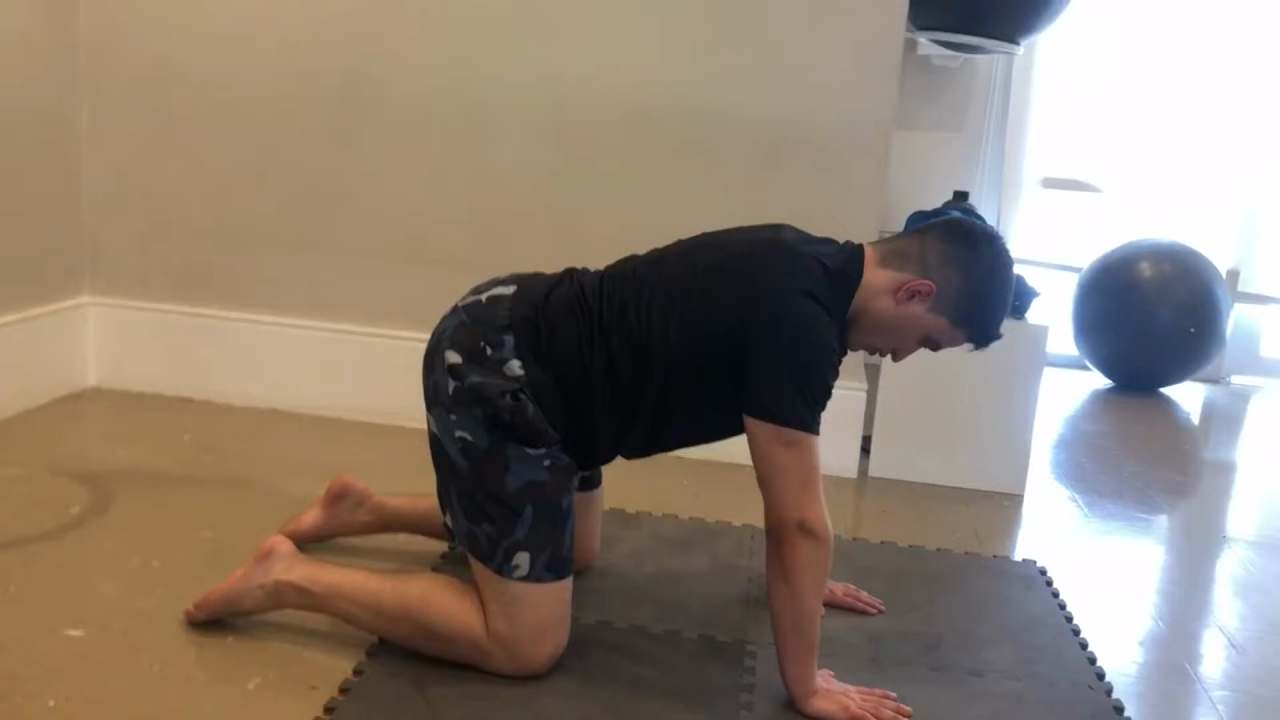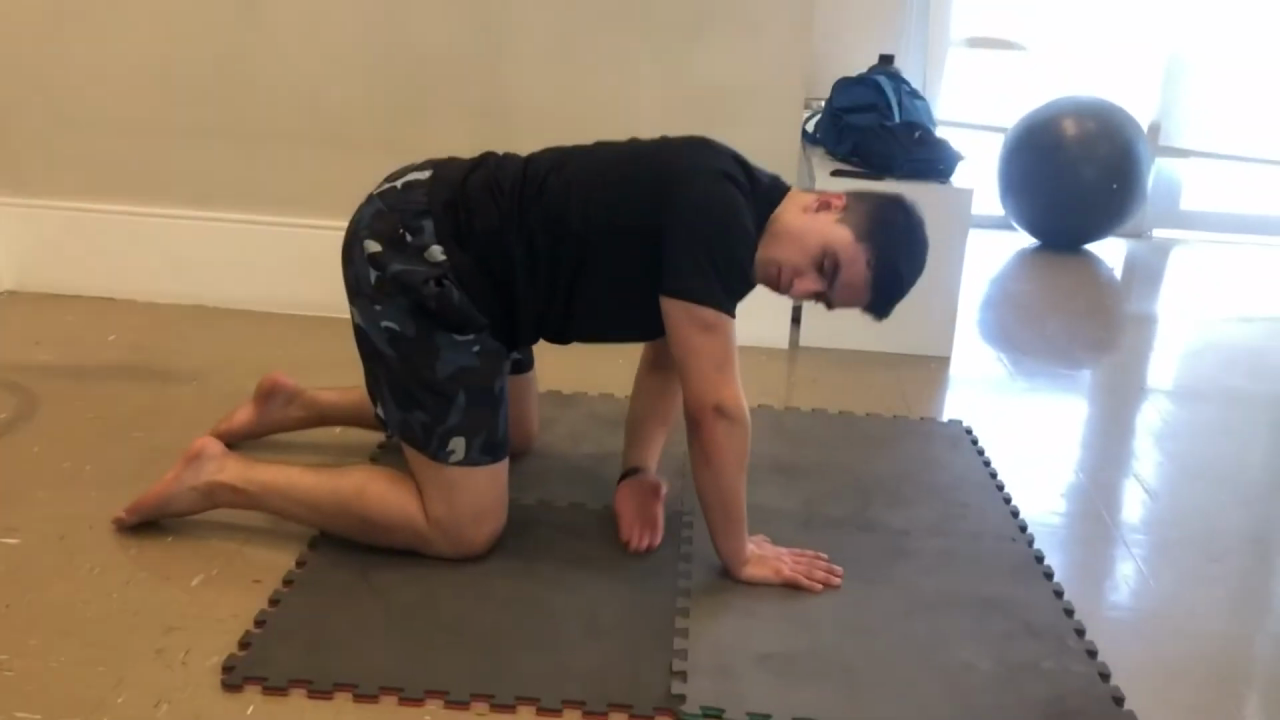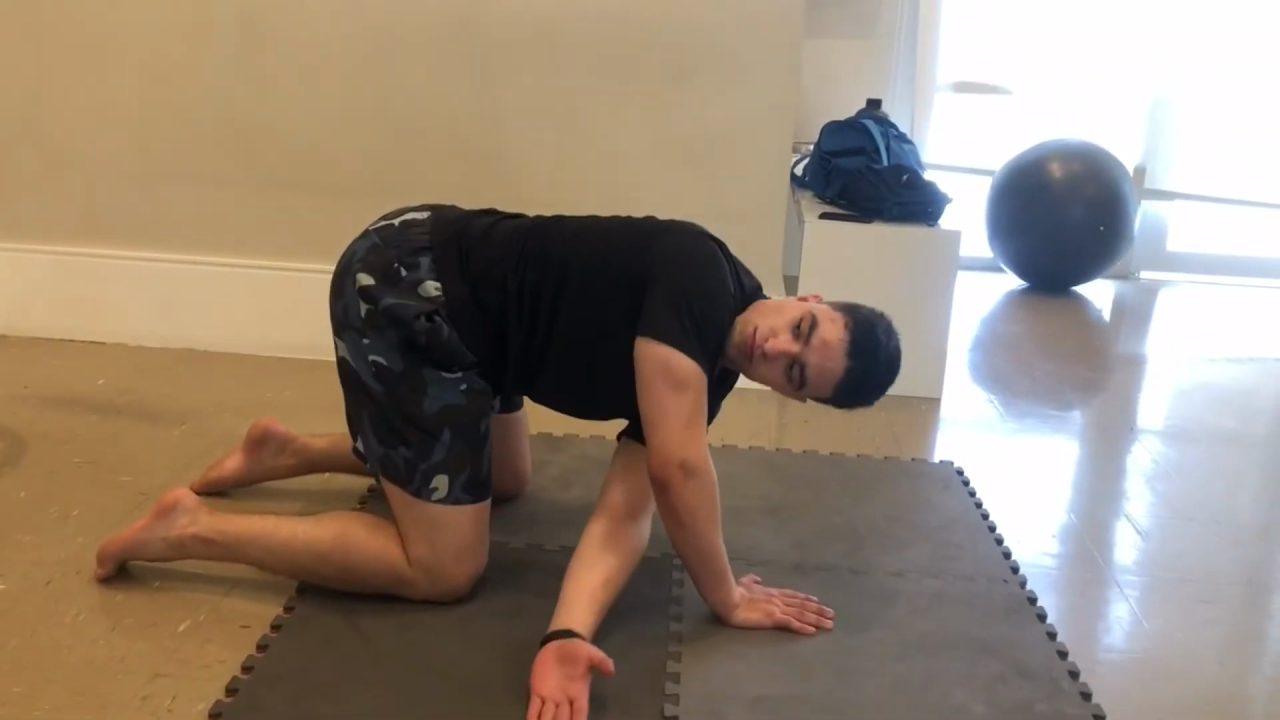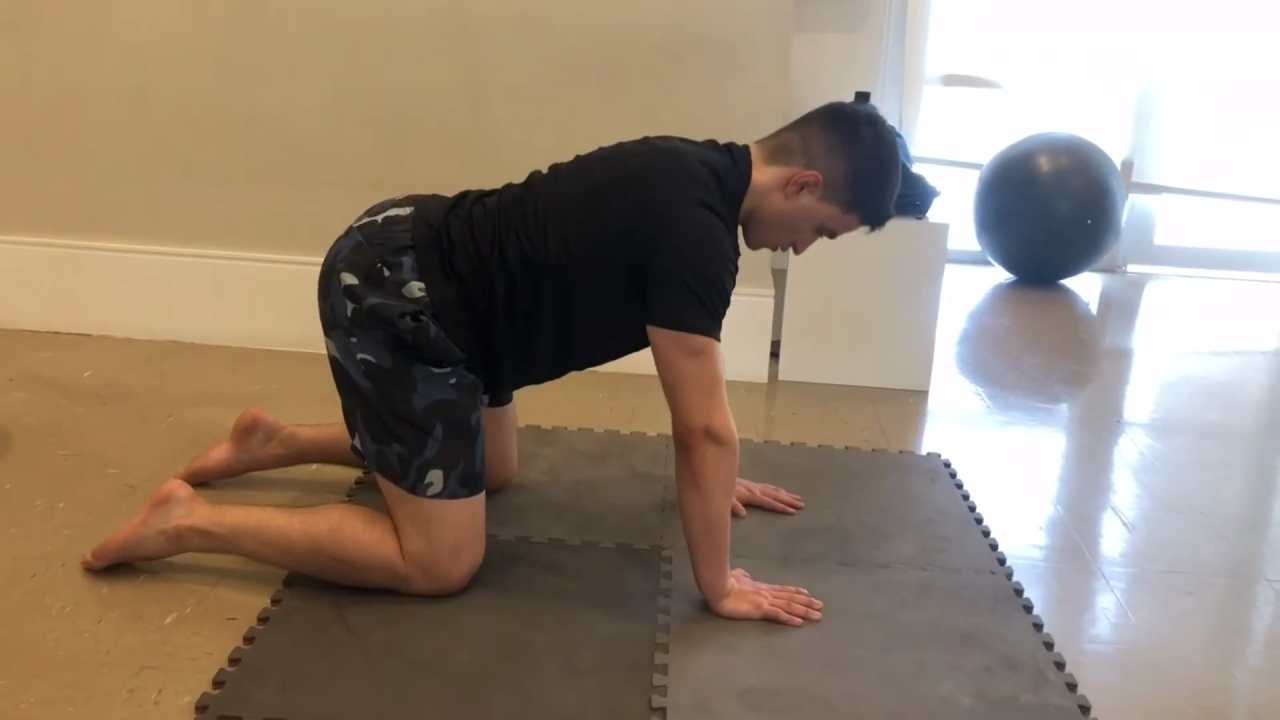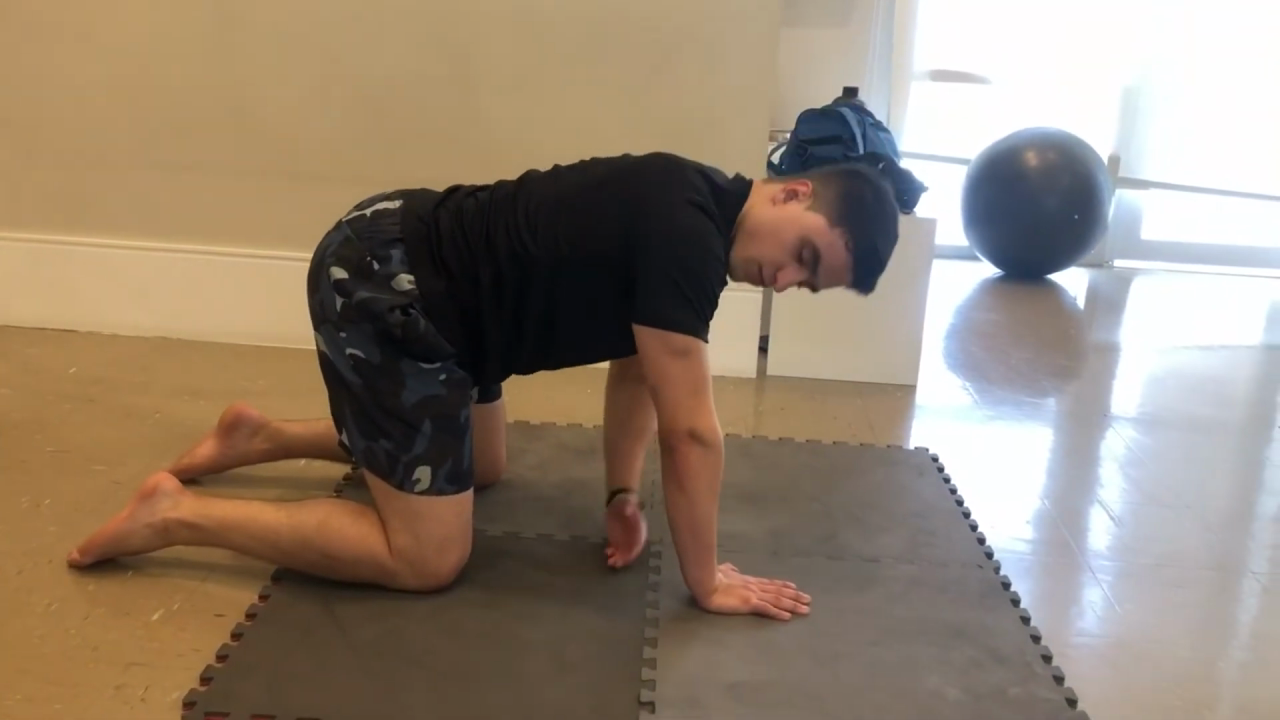
dt=1s
person 1, frame 1
left shoulder: (810, 277)
right shoulder: (801, 317)
right elbow: (798, 522)
left wrist: (802, 578)
left hip: (516, 341)
right hip: (493, 374)
left knee: (572, 553)
right knee: (525, 643)
left ankle: (365, 507)
right ankle: (289, 578)
person 1, frame 2
left shoulder: (735, 237)
right shoulder: (717, 208)
left elbow: (668, 361)
right elbow: (715, 407)
left wrist: (638, 472)
right wrist: (738, 553)
left hip: (447, 250)
right hip: (412, 252)
left knee: (512, 437)
right knee: (465, 525)
left ankle: (296, 402)
right ankle: (221, 477)
person 1, frame 3
left shoulder: (709, 363)
right shoulder: (697, 277)
left elbow: (626, 509)
right elbow: (678, 468)
left wrist: (568, 633)
right wrist: (727, 597)
left hip: (432, 299)
right hip: (401, 290)
left knee: (505, 480)
right knee: (445, 567)
left ankle: (286, 449)
right ankle: (193, 529)
person 1, frame 4
left shoulder: (697, 179)
right shoulder: (696, 227)
right elbow: (703, 428)
left wrist: (715, 476)
right wrist: (719, 585)
left hip: (410, 260)
right hip: (391, 295)
left knee: (491, 471)
right knee: (441, 562)
left ankle: (275, 439)
right ankle: (190, 521)
person 1, frame 5
left shoulder: (694, 221)
right shoulder: (685, 231)
left elbow: (633, 368)
right elbow: (691, 432)
left wrist: (622, 494)
right wrist: (706, 582)
left hip: (406, 269)
right hip: (378, 286)
left knee: (478, 468)
right knee: (428, 558)
left ankle: (263, 434)
right ankle: (178, 514)
